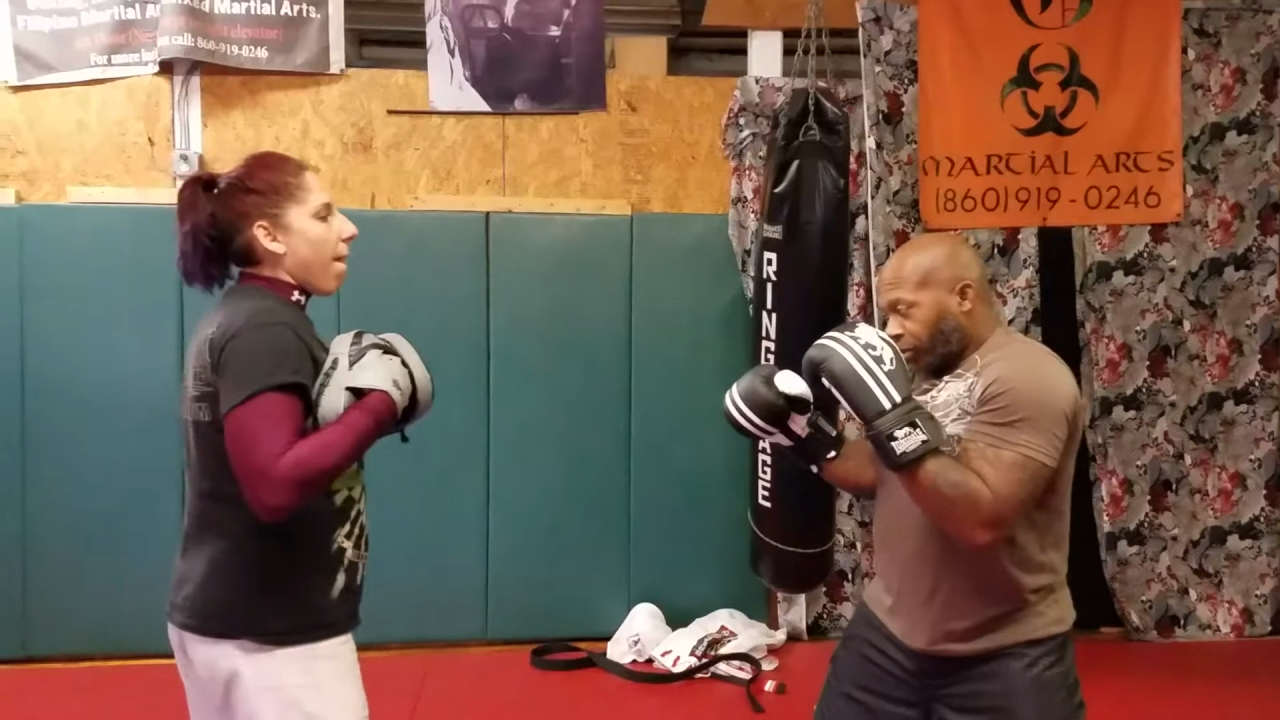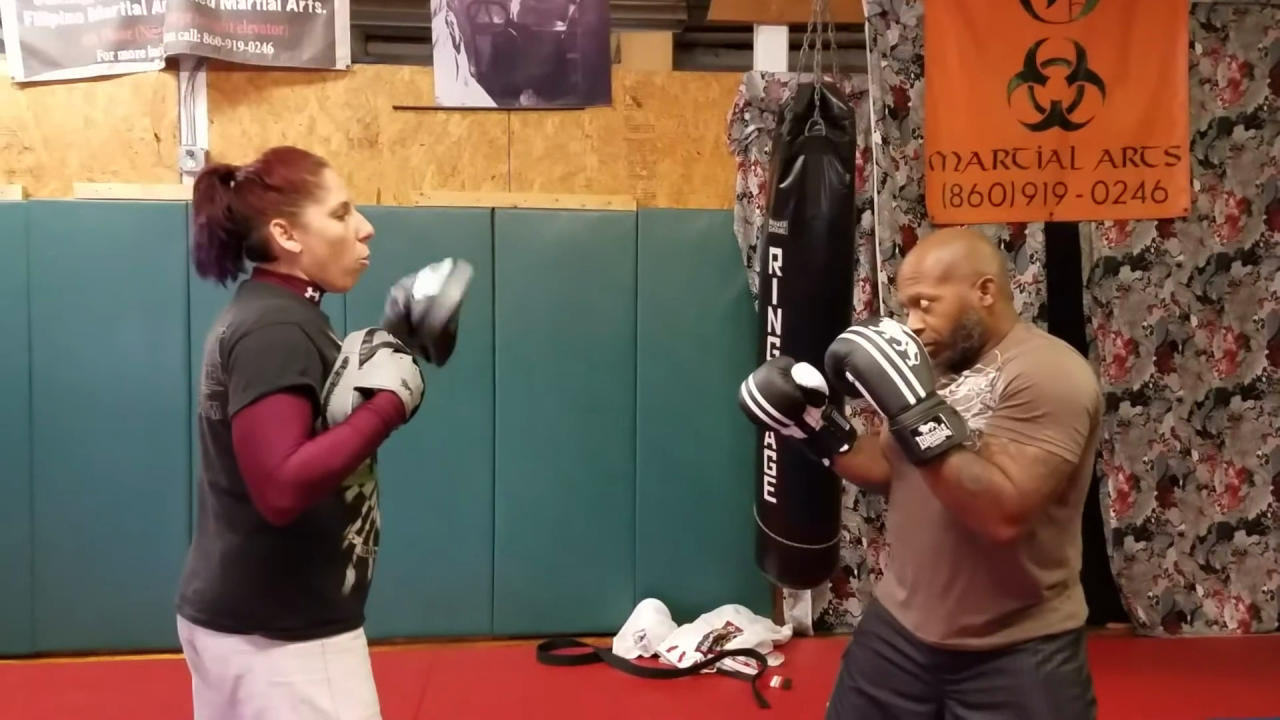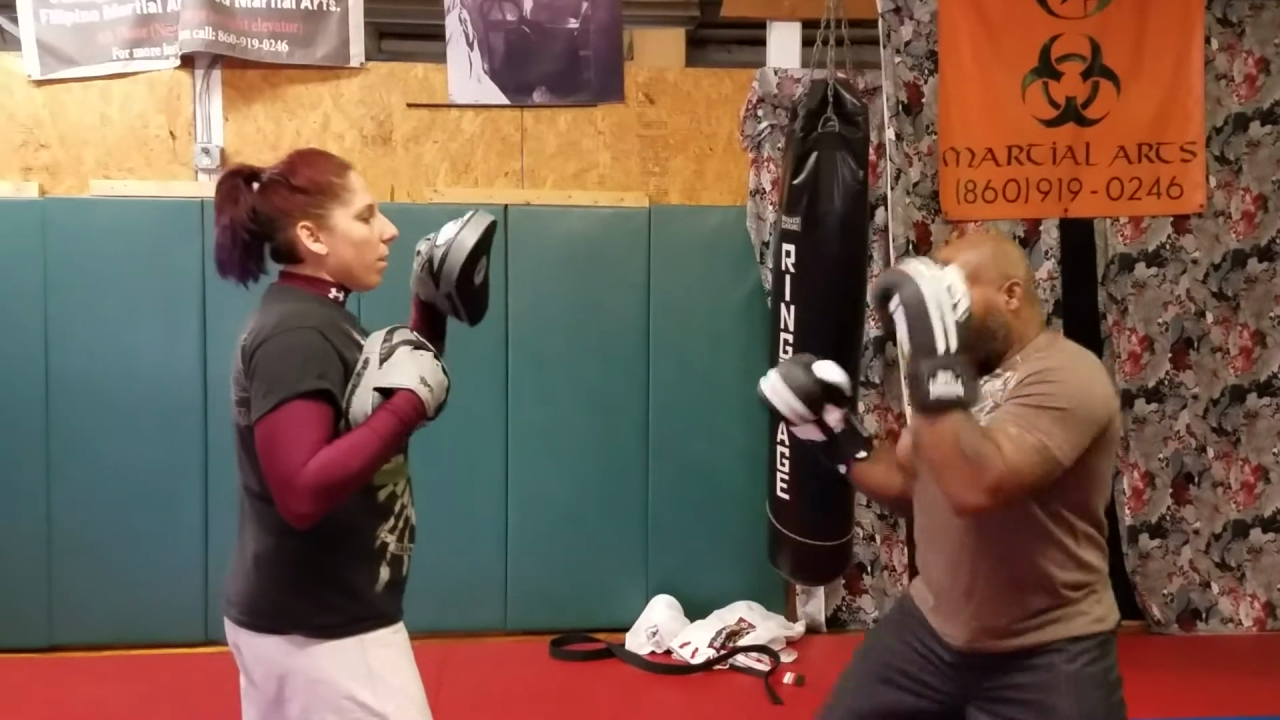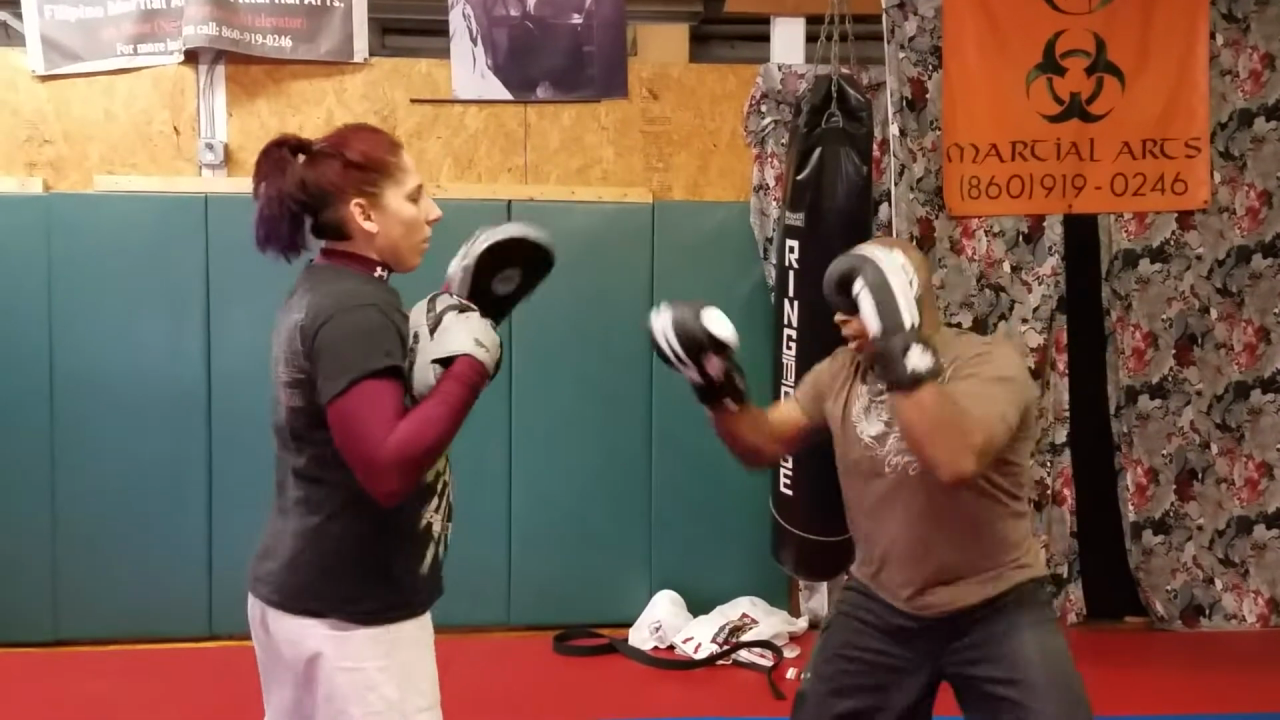
dt=0.4s
person 1, frame 1
left shoulder: (244, 317)
right shoulder: (266, 331)
right elbow: (274, 485)
left wrist: (358, 404)
right wrist: (378, 406)
right hip: (270, 634)
person 1, frame 2
left shoulder: (268, 313)
right shoulder: (275, 330)
left elbow: (300, 434)
right elbow: (281, 487)
left wrist: (393, 351)
right wrist: (387, 404)
right hip: (281, 630)
person 1, frame 3
left shoulder: (315, 317)
right shoulder: (296, 336)
right elbow: (303, 493)
left wrist: (430, 312)
right wrist: (410, 403)
right hip: (324, 630)
person 1, frame 4
left shoulder: (328, 295)
right shoulder: (344, 311)
left elbow: (386, 348)
right elbow: (388, 469)
left wrist: (462, 307)
right wrist: (472, 364)
left hip: (294, 593)
right hip: (349, 611)
person 2, frame 1
left shoulder: (1029, 378)
right shoulder: (916, 370)
left elbow: (981, 520)
right elbow: (877, 473)
left wrist: (893, 416)
right wrist: (803, 436)
left hip: (1005, 657)
person 2, frame 2
left shoulder: (1049, 373)
right shoulder: (933, 363)
left elbow: (1004, 514)
right elbow: (890, 467)
left wrist: (916, 411)
right wrist: (816, 429)
left hip: (1016, 652)
person 2, frame 3
left shoulder: (1067, 378)
right shoulder: (958, 369)
left elbow: (973, 489)
right elbow: (903, 481)
left wrist: (935, 364)
right wrist: (836, 431)
left hip: (1047, 652)
right hip: (932, 627)
person 2, frame 4
left shoulder: (989, 366)
right shoulder: (842, 372)
left elbow: (955, 461)
right elbow: (763, 443)
left wrist: (900, 345)
right wrist: (715, 383)
left hip: (995, 606)
right hip: (881, 605)
